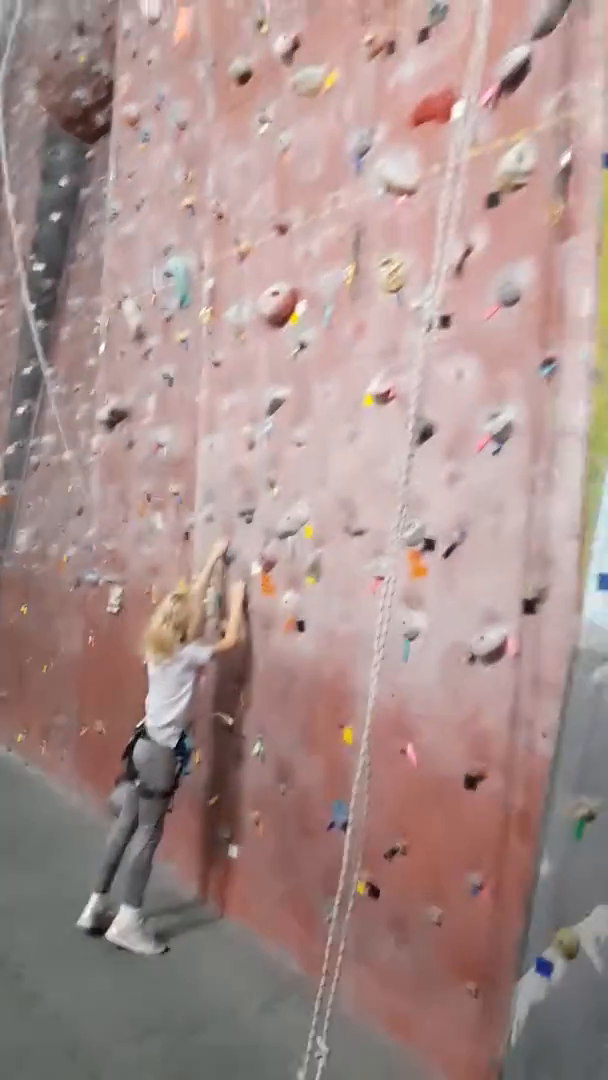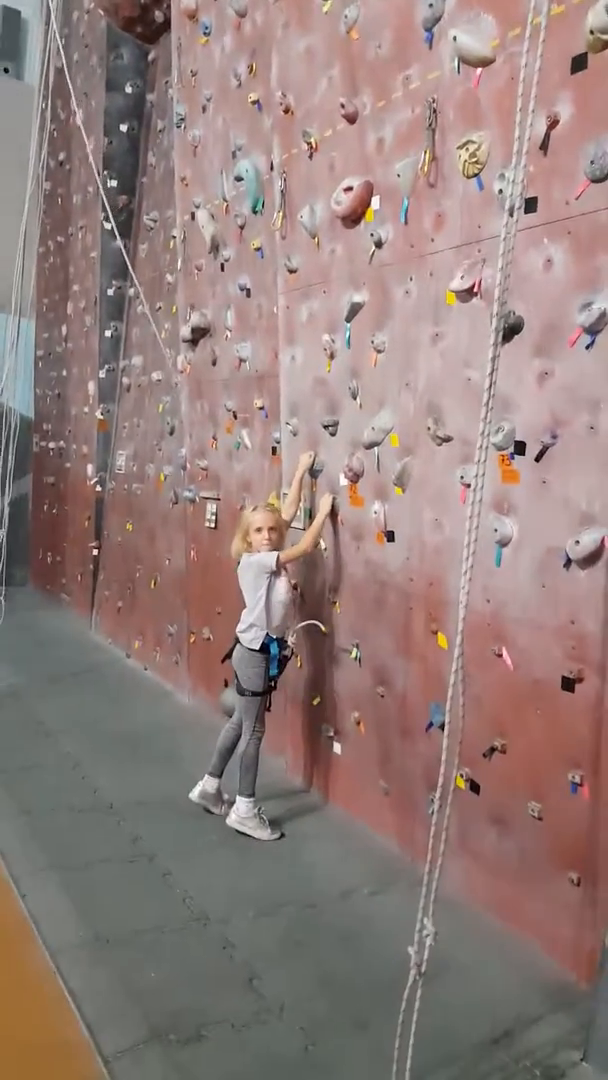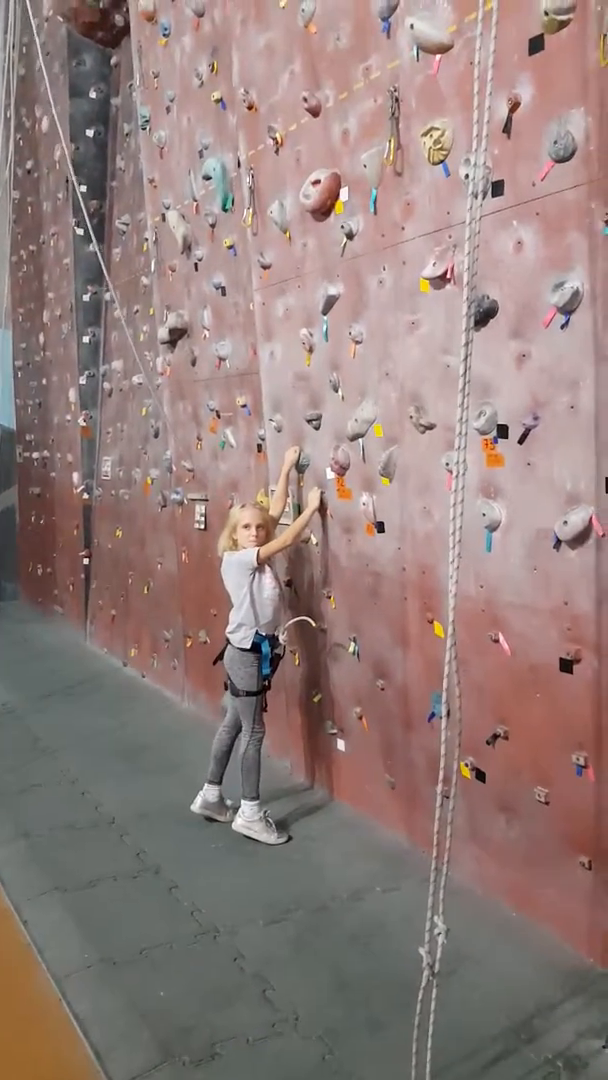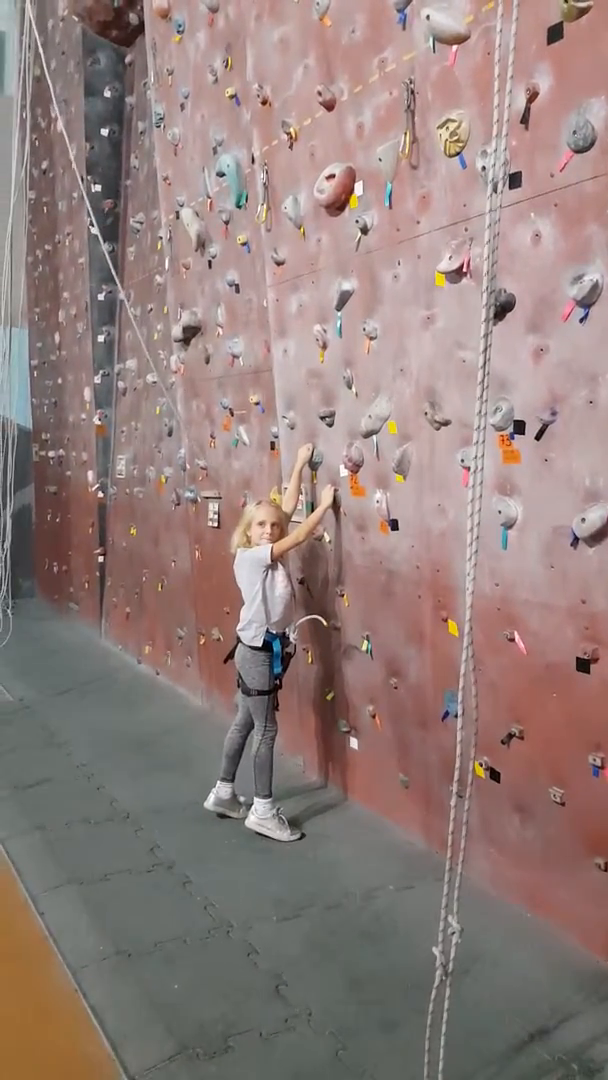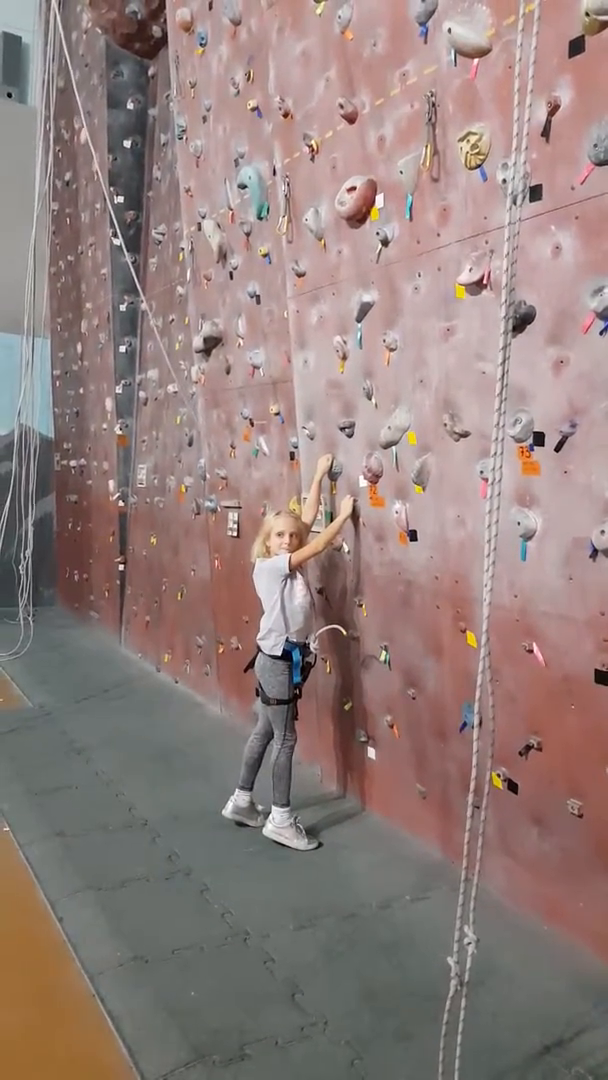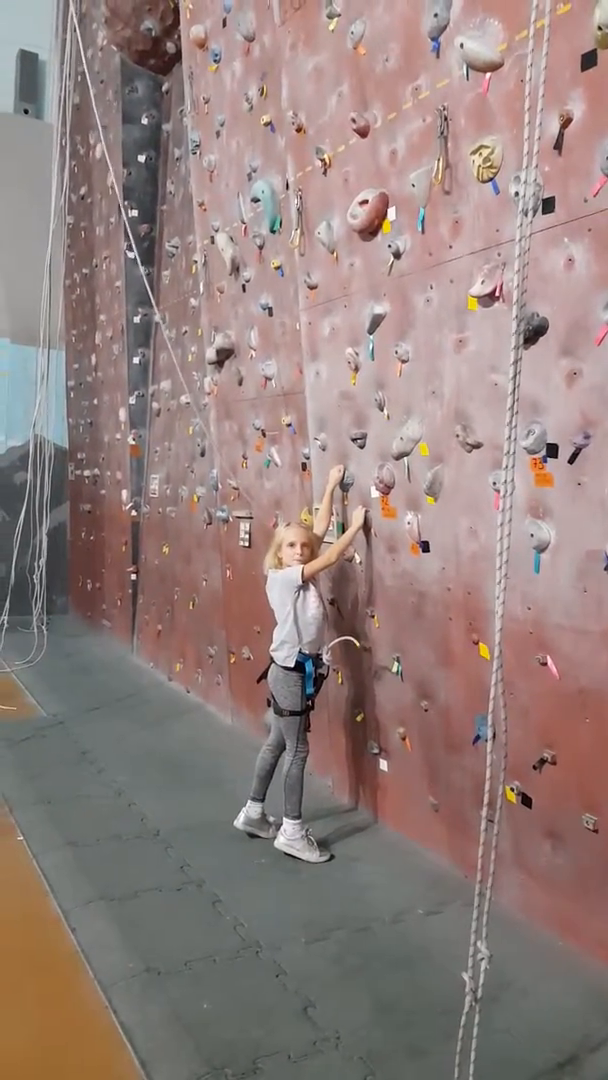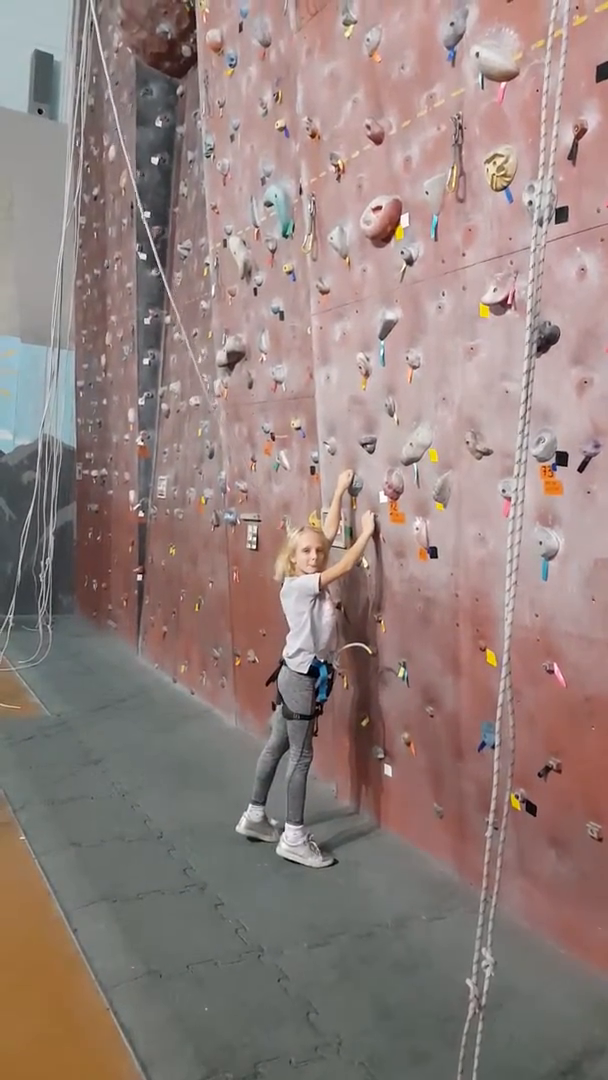
dt=0.7s
person 1, frame 1
left shoulder: (160, 650)
right shoulder: (186, 656)
left elbow: (189, 598)
right elbow: (231, 640)
left wrist: (214, 559)
right wrist: (235, 601)
left hip: (144, 741)
right hip: (162, 750)
left knee: (126, 825)
right knee: (148, 835)
left ankle: (97, 906)
right ankle: (127, 921)
person 1, frame 2
left shoulder: (271, 558)
right shoulder: (252, 562)
left elbow: (288, 512)
right elbow: (305, 547)
left wrist: (301, 472)
right wrist: (323, 512)
left hip: (265, 650)
right hip: (254, 651)
left knee: (240, 722)
right knee: (253, 731)
left ankle: (209, 787)
right ankle: (244, 811)
person 1, frame 3
left shoulder: (260, 555)
right shoulder: (235, 559)
left elbow: (275, 512)
right elbow: (287, 539)
left wrist: (287, 467)
right wrist: (312, 507)
left hip: (258, 649)
right hip: (245, 652)
left knee: (234, 724)
right knee: (254, 731)
left ankle: (210, 796)
right ankle: (250, 814)
person 1, frame 4
left shoulder: (272, 553)
right shoulder: (248, 557)
left elbow: (288, 509)
right elbow: (299, 536)
left wrist: (300, 466)
right wrist: (324, 504)
left hip: (268, 647)
right hip: (256, 650)
left knee: (245, 723)
right knee: (265, 730)
left ankle: (223, 793)
right ankle: (262, 812)
person 1, frame 5
left shoulder: (291, 563)
right shoulder: (267, 567)
left elbow: (307, 519)
right elbow: (318, 546)
left wrist: (319, 476)
right wrist: (343, 515)
left hip: (288, 657)
right hip: (276, 659)
left knee: (265, 731)
right knee: (285, 738)
left ankle: (241, 801)
right ankle: (280, 819)
person 1, frame 6
left shoulder: (304, 574)
right shoulder: (280, 579)
left elbow: (320, 531)
right elbow: (331, 557)
left wrist: (331, 488)
right wrist: (355, 525)
left hip: (301, 668)
right hip: (289, 670)
left knee: (277, 743)
right knee: (297, 751)
left ankle: (253, 813)
right ankle: (292, 832)
person 1, frame 7
left shoulder: (312, 580)
right shoulder: (297, 586)
left elbow: (328, 534)
right elbow: (345, 567)
left wrist: (340, 492)
right wrist: (367, 532)
left hip: (303, 675)
right hip: (301, 676)
left knee: (277, 746)
right knee: (301, 756)
left ankle: (254, 817)
right ankle: (294, 838)
